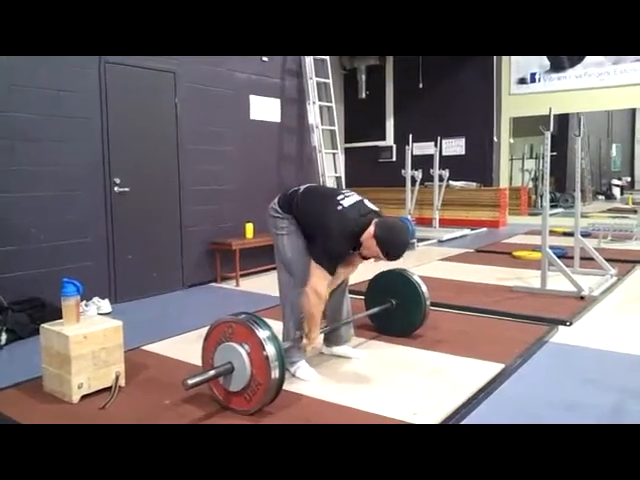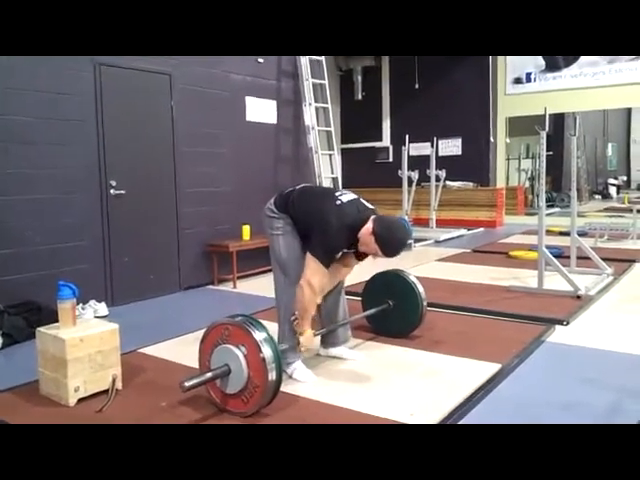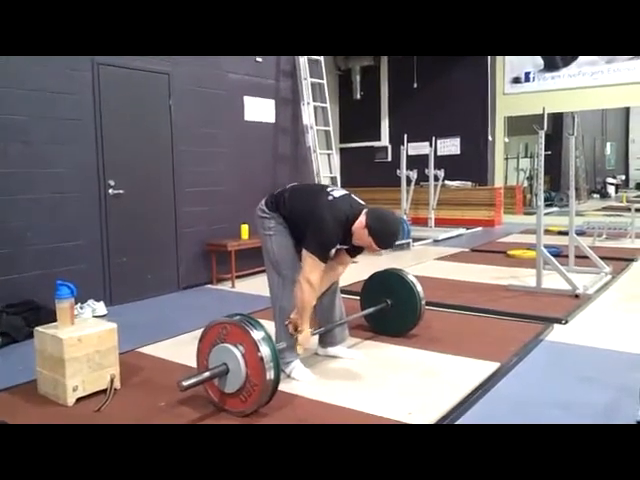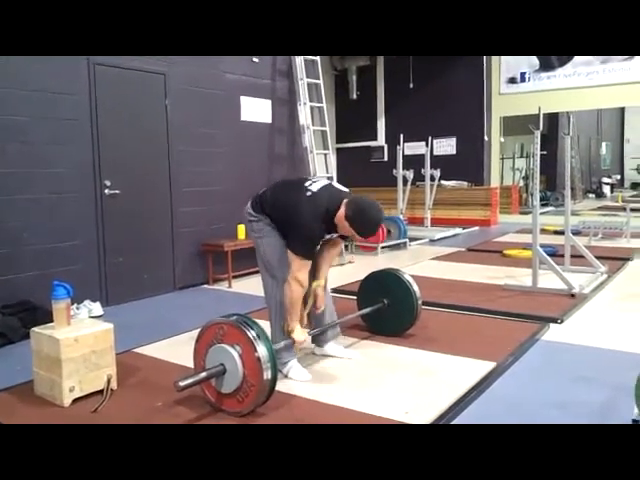
dt=0.5s
person 1, frame 1
left shoulder: (378, 226)
right shoulder: (338, 234)
left elbow: (349, 264)
right elbow: (314, 289)
left wrist: (325, 292)
right wrist: (312, 335)
left hip: (316, 211)
right hip: (287, 215)
left knee: (338, 280)
right knee: (299, 281)
left ankle: (336, 342)
right ankle: (293, 356)
person 1, frame 2
left shoulder: (371, 227)
right shoulder: (335, 229)
left elbow: (343, 267)
right elbow: (309, 282)
left wrist: (315, 299)
right wrist: (305, 329)
left hip: (310, 217)
right hip: (283, 217)
left knee: (334, 281)
right knee: (293, 282)
left ankle: (333, 343)
right ankle: (290, 358)
person 1, frame 3
left shoulder: (361, 224)
right shoulder: (328, 224)
left elbow: (337, 266)
right elbow: (308, 279)
left wrist: (307, 304)
right wrist: (304, 327)
left hip: (303, 219)
right hip: (275, 217)
left knee: (329, 280)
right knee: (288, 281)
left ankle: (331, 342)
right ankle: (287, 357)
person 1, frame 4
left shoulder: (351, 207)
right shoulder: (310, 220)
left elbow: (333, 245)
right elbow: (297, 278)
left wrist: (320, 281)
right wrist: (294, 326)
left hip: (291, 215)
right hip: (264, 219)
left knee: (317, 278)
right knee: (282, 281)
left ankle: (325, 341)
right ankle: (284, 358)
